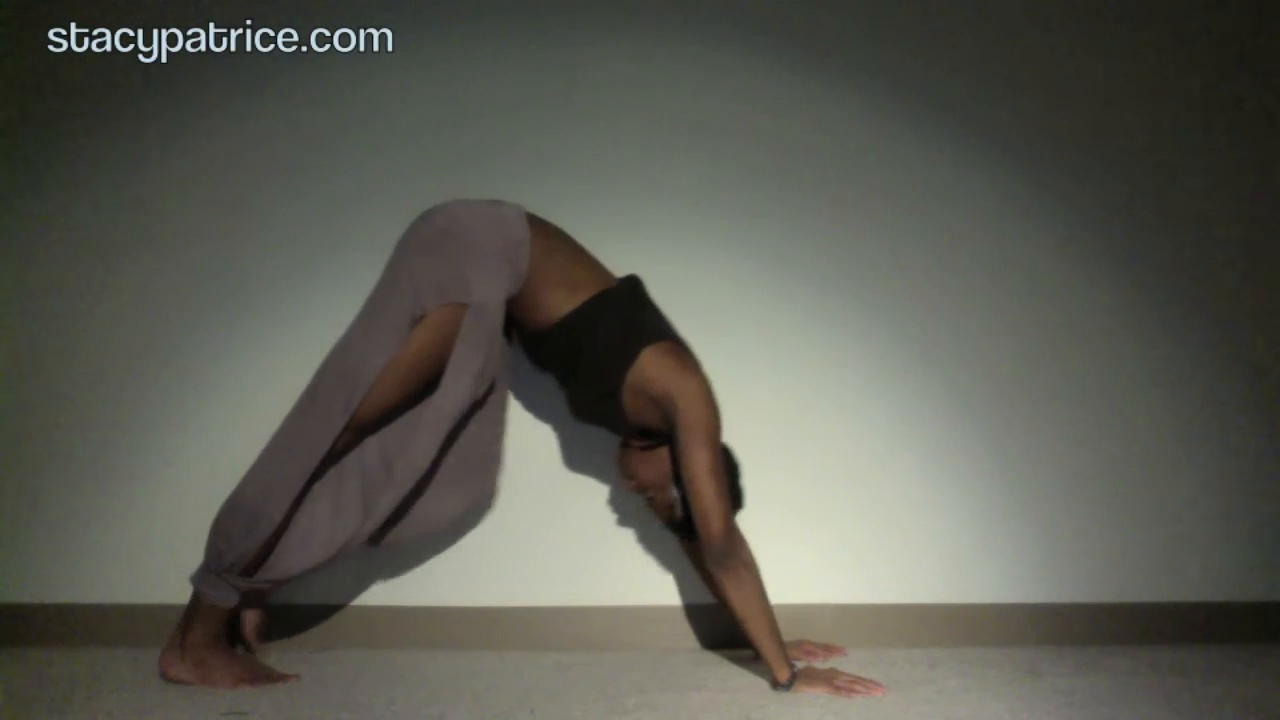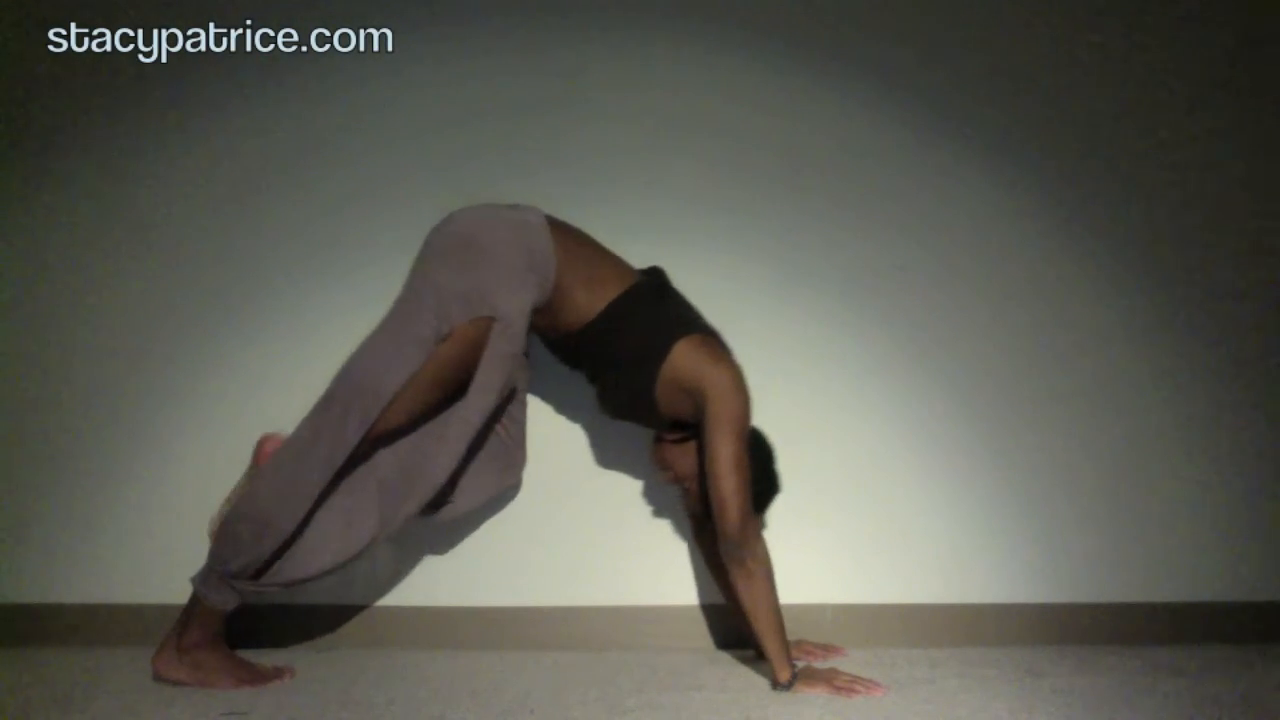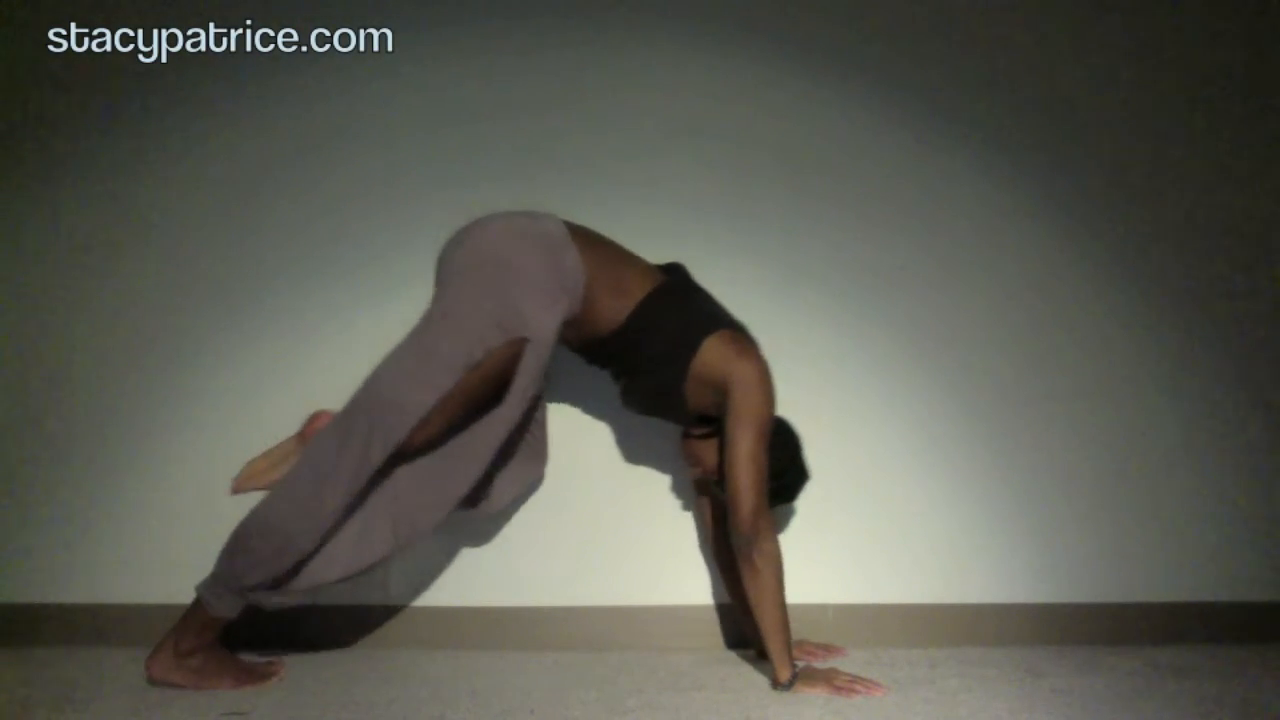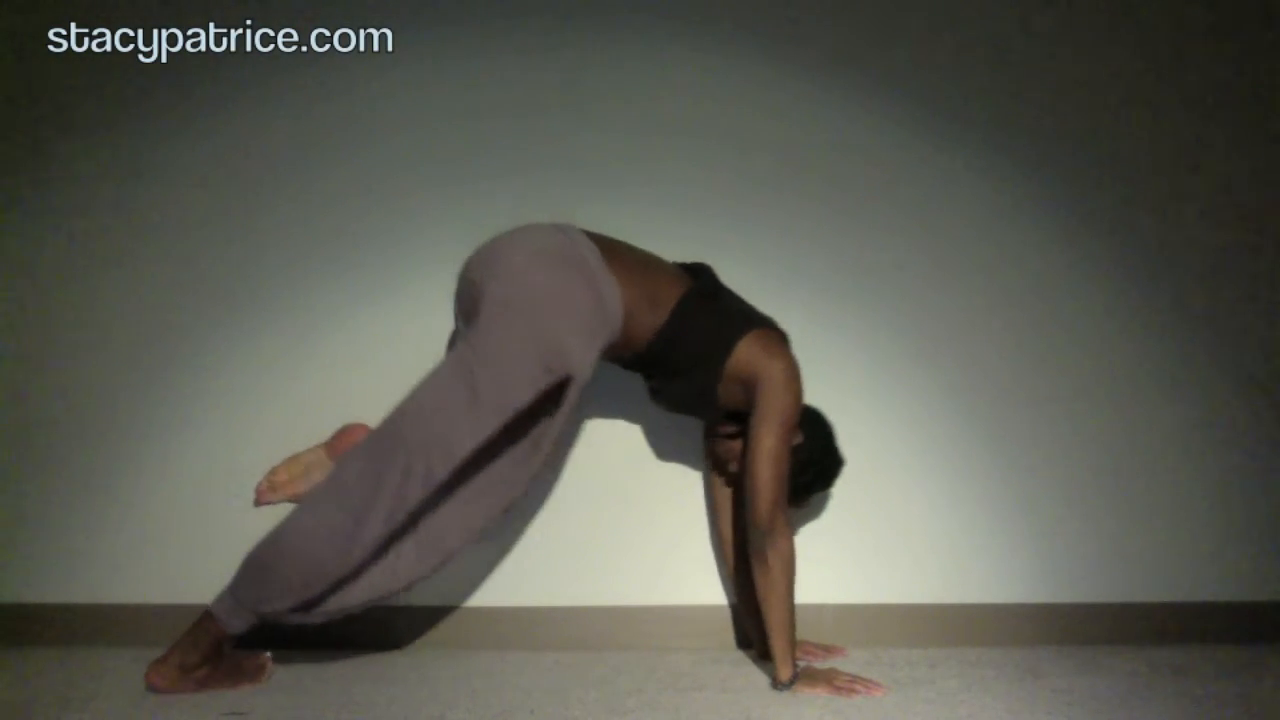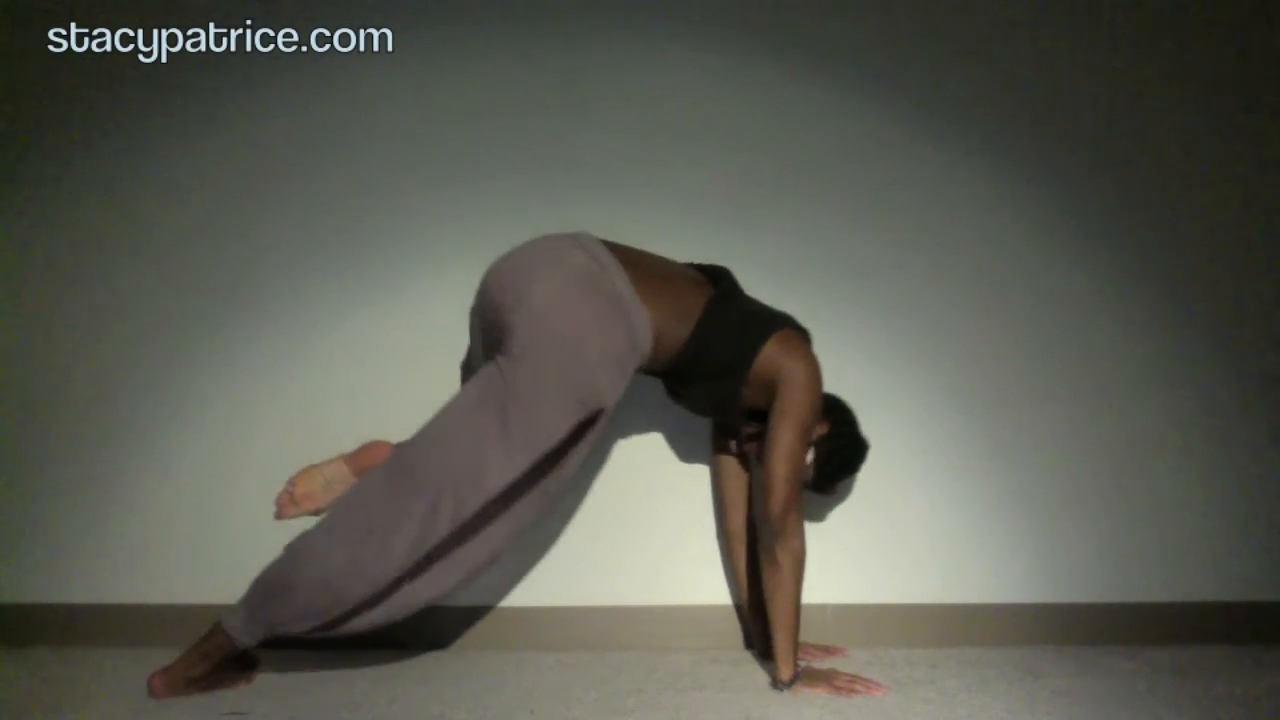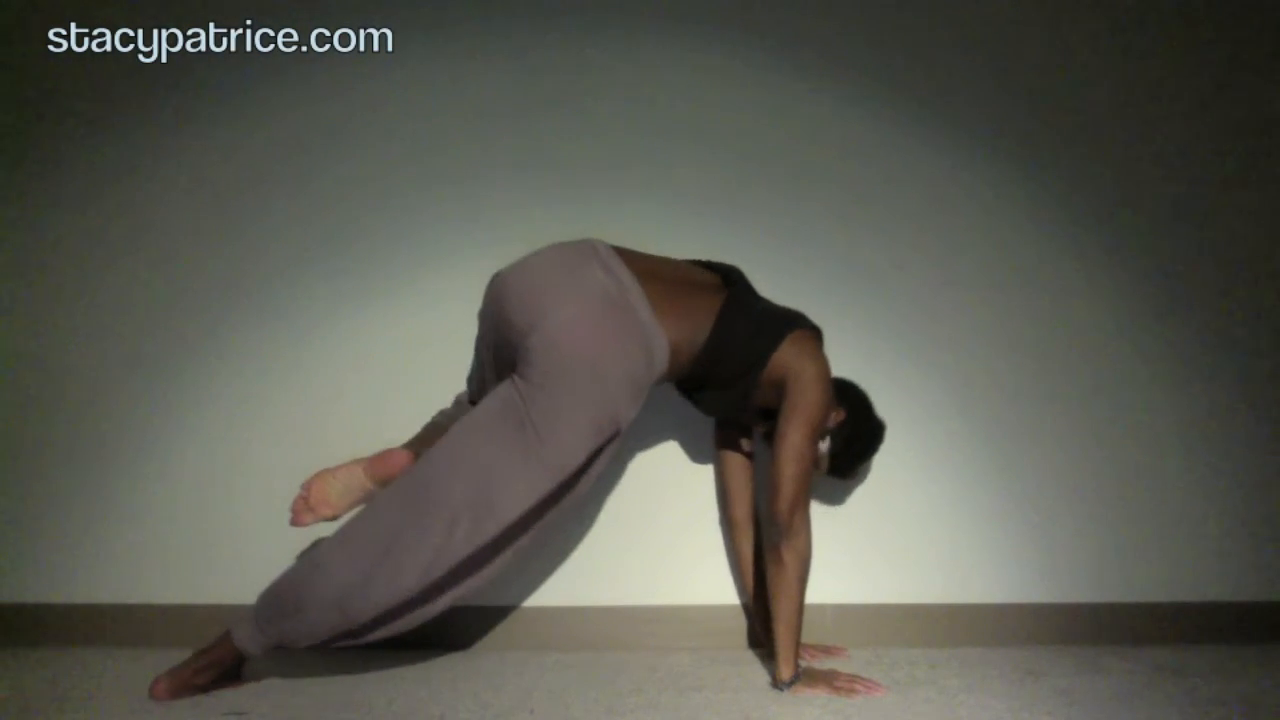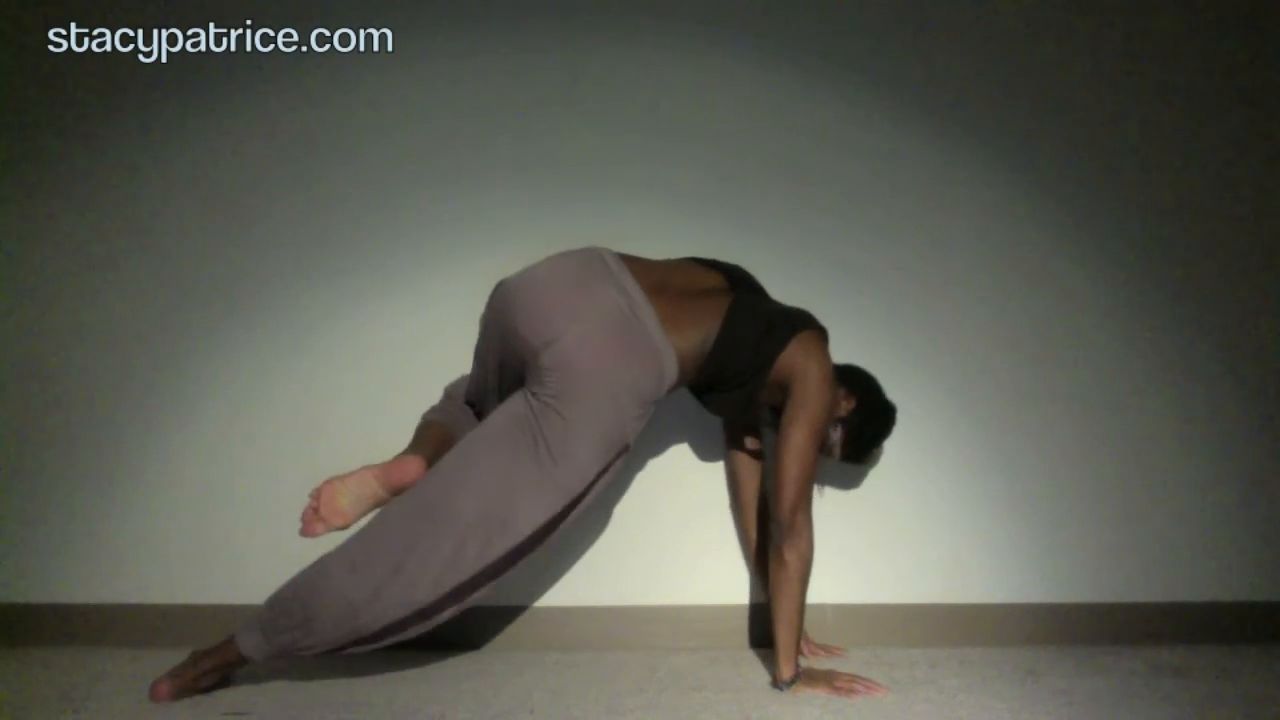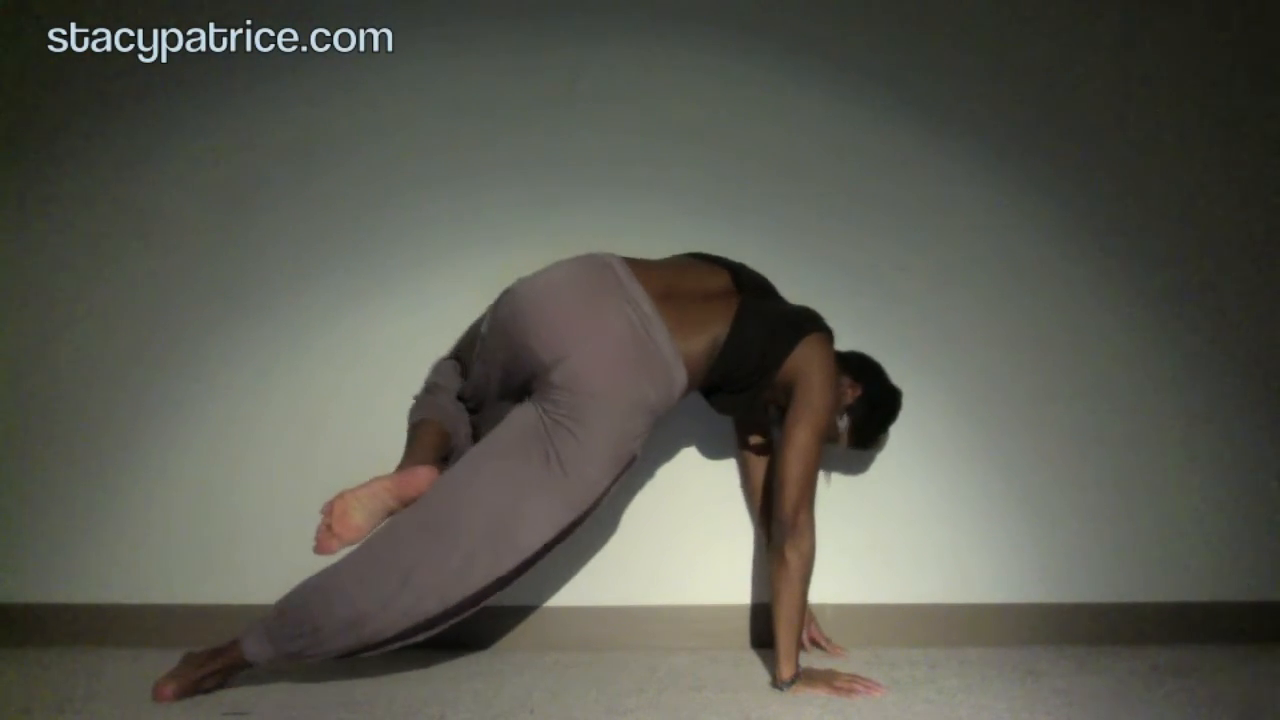
dt=0.4s
person 1, frame 1
left shoulder: (651, 409)
right shoulder: (682, 395)
left elbow: (701, 537)
right elbow: (722, 545)
left wrist: (770, 646)
right wrist: (784, 671)
left hip: (483, 284)
right hip: (472, 255)
left knee: (455, 476)
right knee: (335, 434)
left ankle: (250, 578)
right ankle: (195, 638)
person 1, frame 2
left shoulder: (686, 401)
right shoulder: (715, 385)
left elbow: (716, 530)
right elbow: (738, 538)
left wrist: (770, 642)
right wrist: (787, 671)
left hip: (502, 283)
right hip: (495, 261)
left knee: (482, 468)
right knee: (353, 438)
left ankle: (296, 468)
right ankle: (190, 640)
person 1, frame 3
left shoulder: (710, 389)
right shoulder: (743, 378)
left elbow: (718, 517)
right elbow: (750, 533)
left wrist: (768, 639)
right wrist: (787, 671)
left hip: (518, 266)
right hip: (520, 270)
left knee: (500, 472)
right knee: (368, 457)
left ankle: (336, 440)
right ankle: (187, 644)
person 1, frame 4
left shoulder: (732, 384)
right shoulder: (773, 374)
left elbow: (730, 515)
right elbow: (766, 527)
left wrist: (765, 635)
right wrist: (788, 670)
left hip: (528, 266)
right hip: (553, 297)
left knee: (482, 473)
right knee: (403, 479)
left ankle: (365, 451)
right ankle: (192, 654)
person 1, frame 5
left shoulder: (744, 378)
right shoulder: (795, 372)
left elbow: (737, 513)
right elbow: (777, 527)
left wrist: (766, 632)
right wrist: (789, 667)
left hip: (540, 271)
right hip: (576, 325)
left knee: (490, 440)
right knee: (434, 498)
left ankle: (386, 463)
right ankle: (211, 653)
person 1, frame 6
left shoulder: (752, 359)
right shoulder: (805, 369)
left elbow: (740, 509)
right elbow: (785, 527)
left wrist: (769, 627)
right wrist: (789, 667)
left hip: (550, 275)
right hip: (593, 348)
left knee: (494, 419)
right knee: (445, 516)
left ankle: (407, 459)
right ankle: (226, 651)
person 1, frame 7
left shoulder: (760, 340)
right shoulder: (810, 369)
left elbow: (749, 489)
right elbow: (788, 524)
left wrist: (784, 617)
right wrist: (790, 668)
left hip: (558, 283)
right hip: (603, 369)
left knee: (485, 402)
right knee: (448, 531)
left ankle: (411, 464)
right ankle: (234, 651)
person 1, frame 8
left shoulder: (765, 328)
right shoulder: (816, 369)
left elbow: (758, 460)
right elbow: (791, 524)
left wrist: (794, 604)
right wrist: (790, 668)
left hip: (566, 290)
right hip: (614, 385)
left knee: (457, 381)
right knee: (452, 544)
left ankle: (418, 467)
right ankle: (237, 652)
